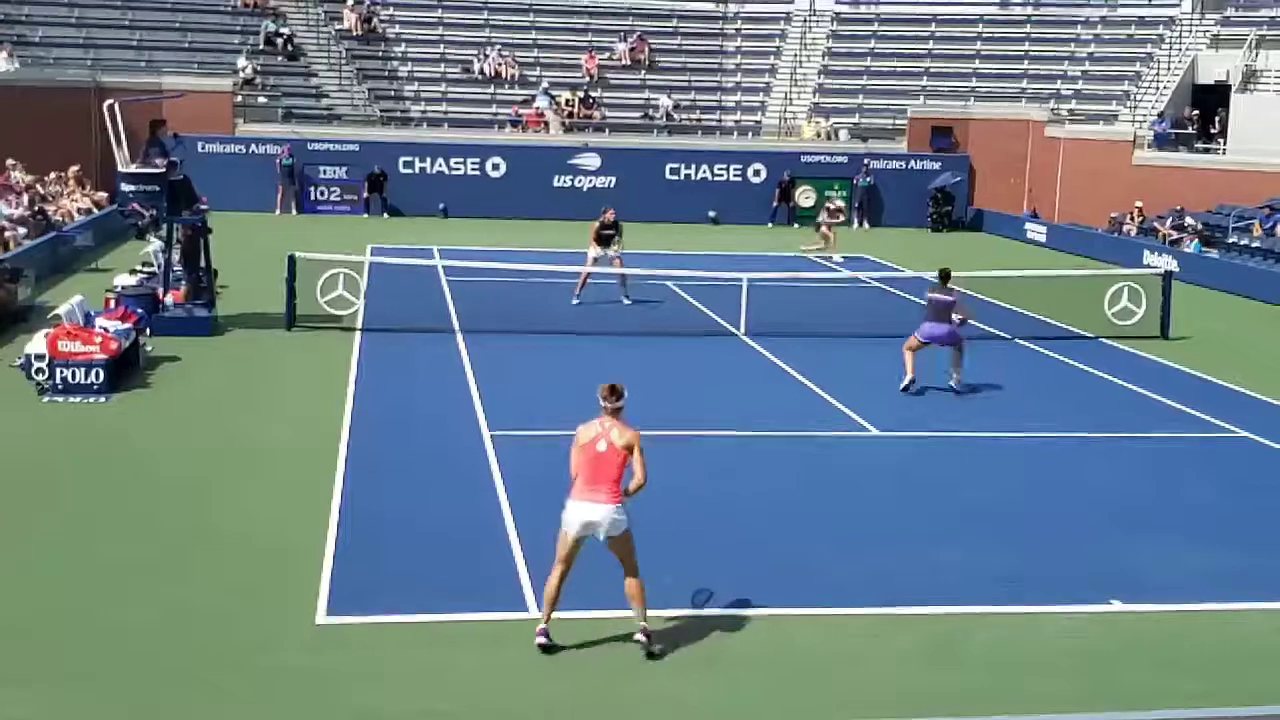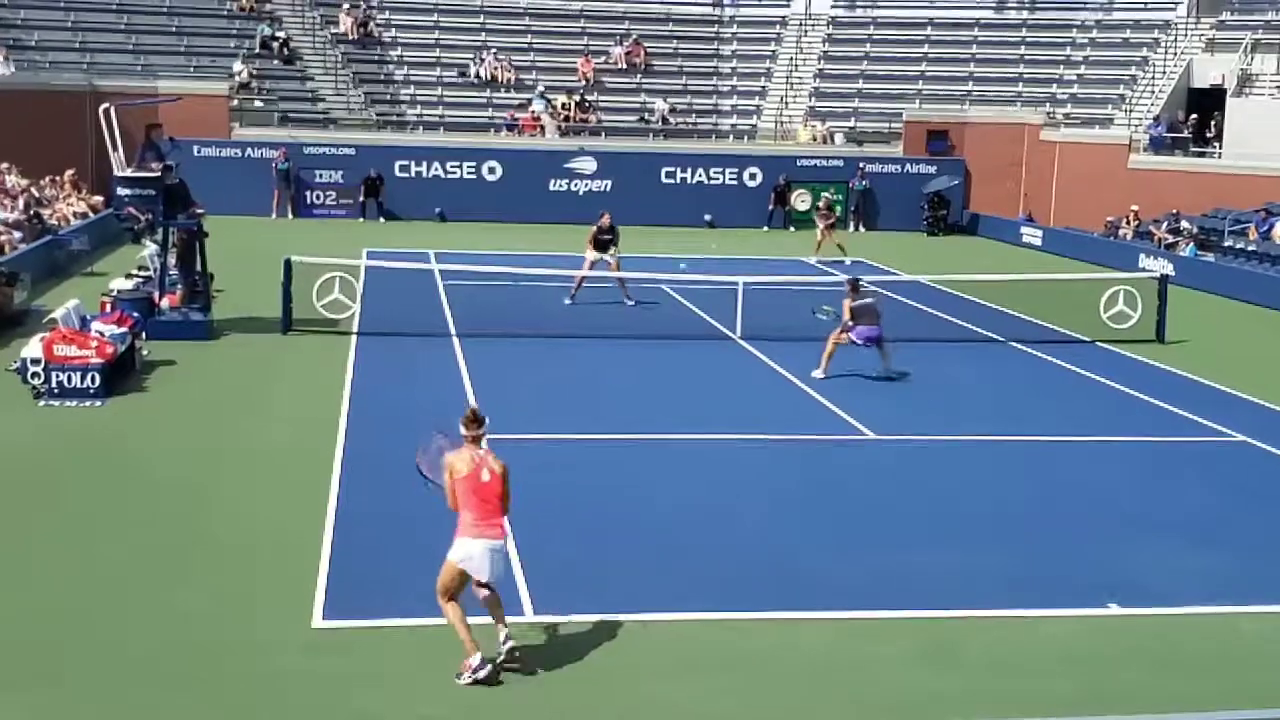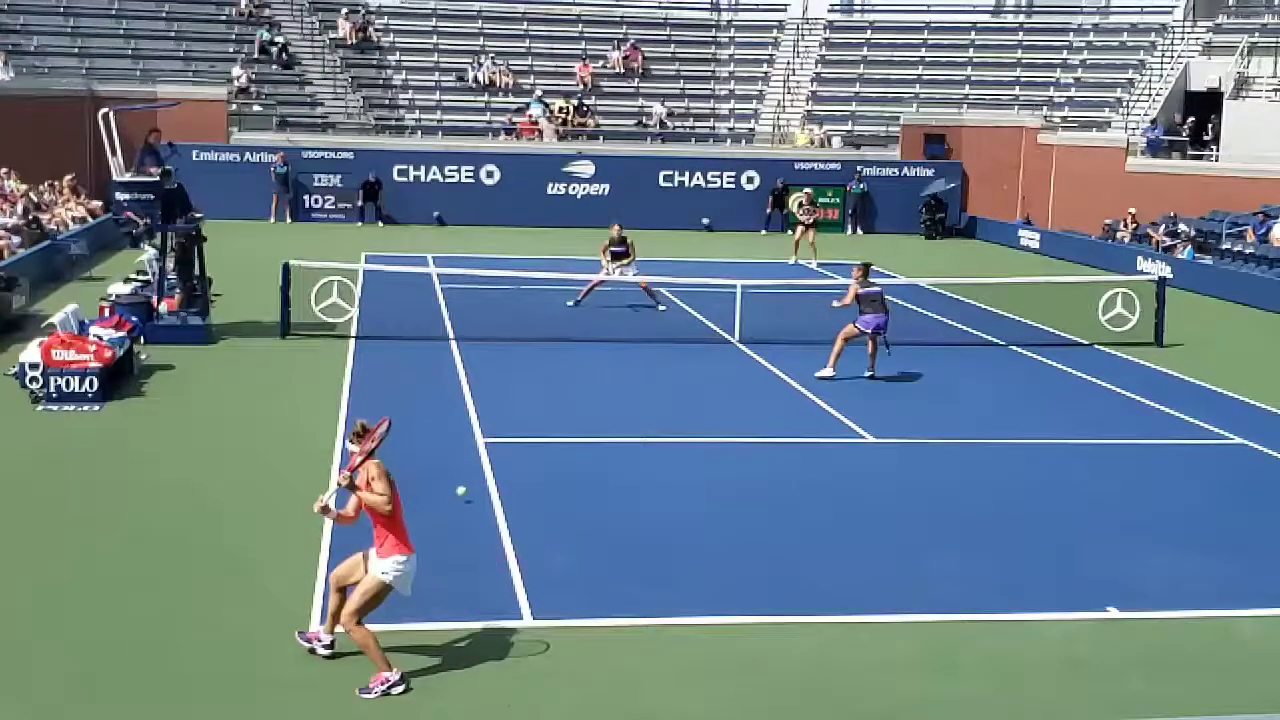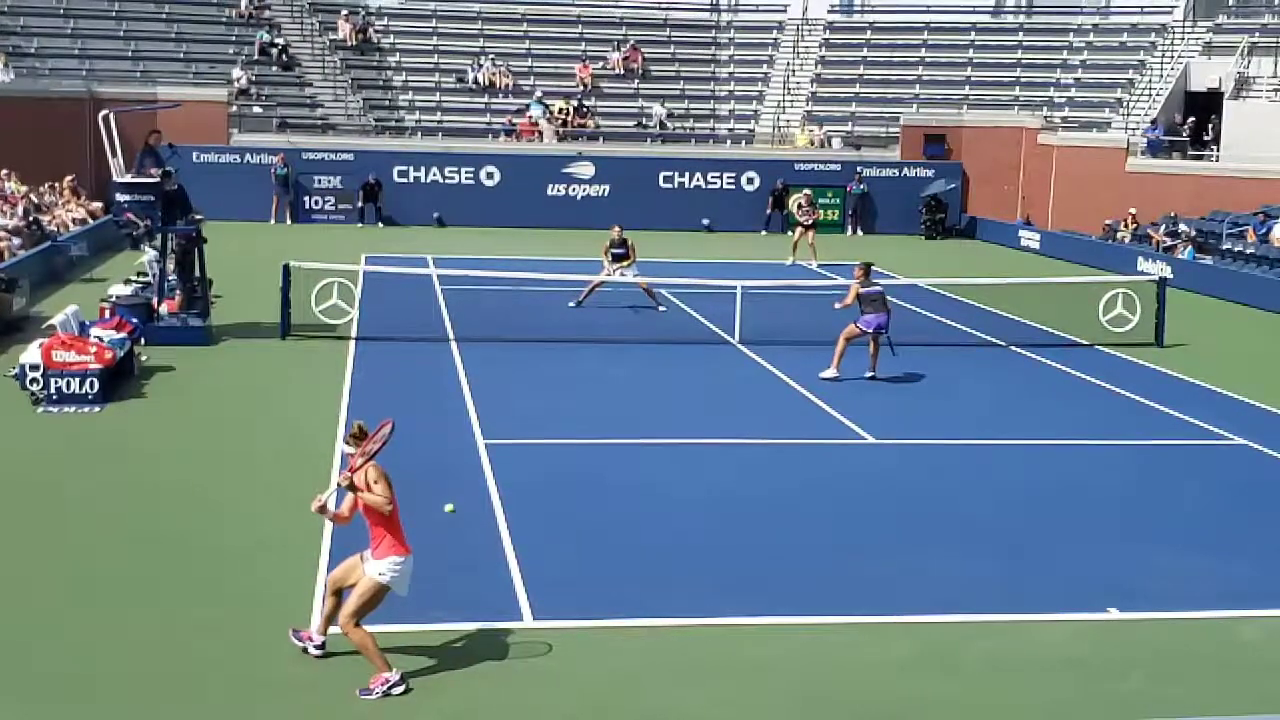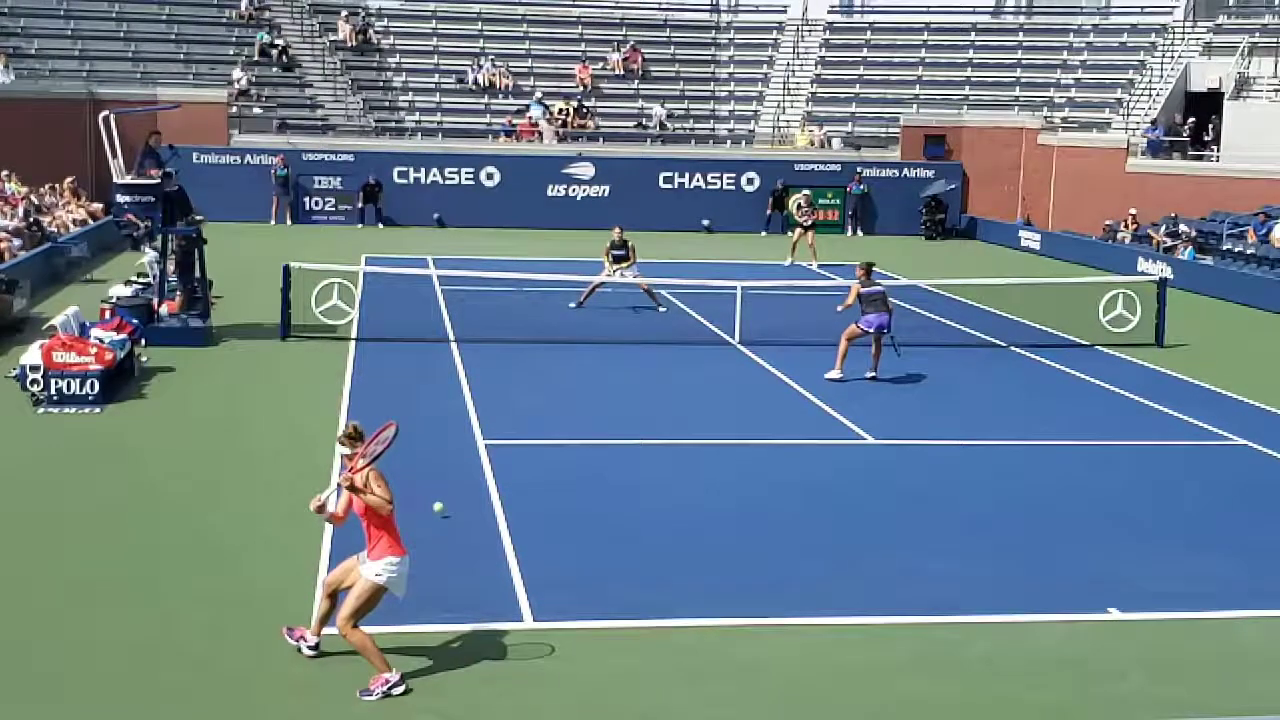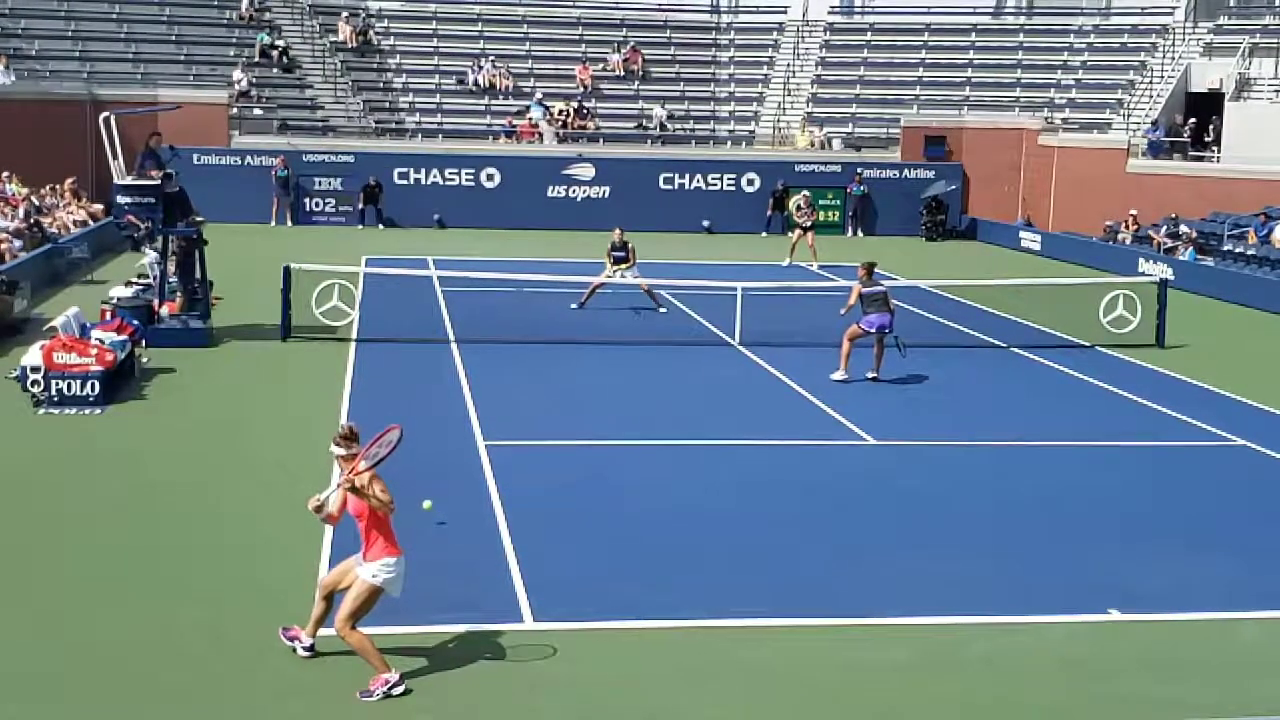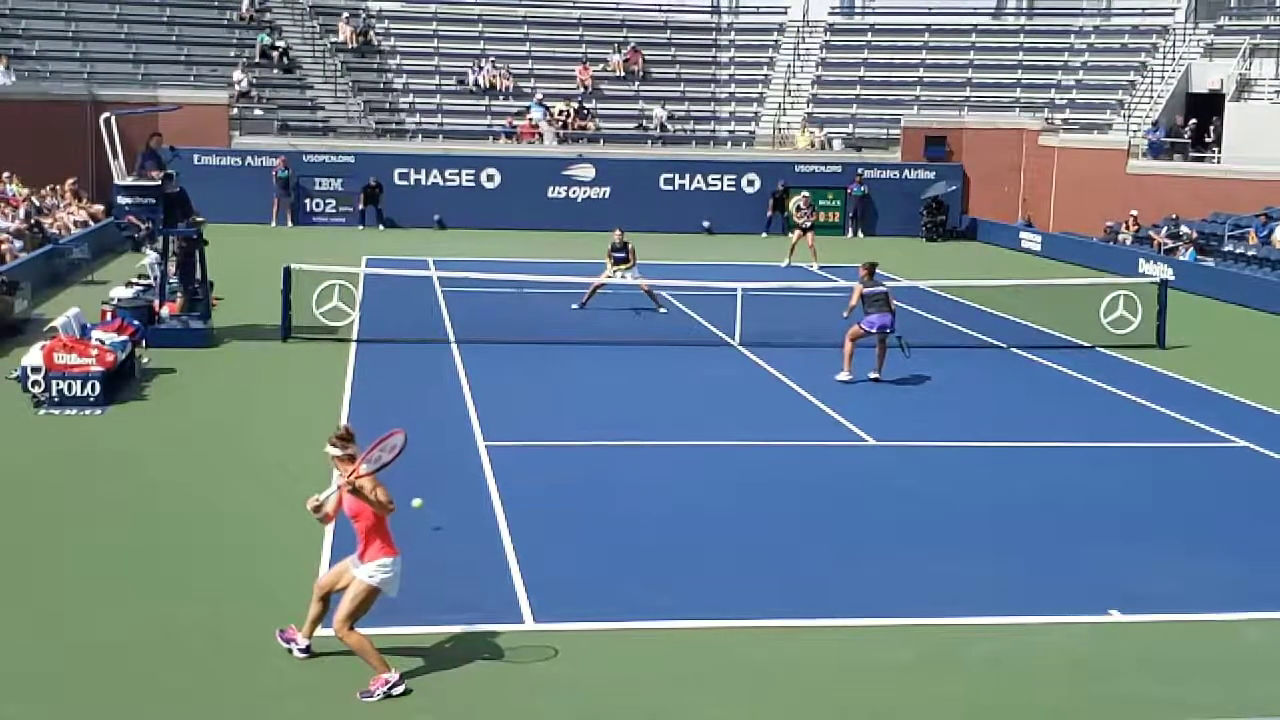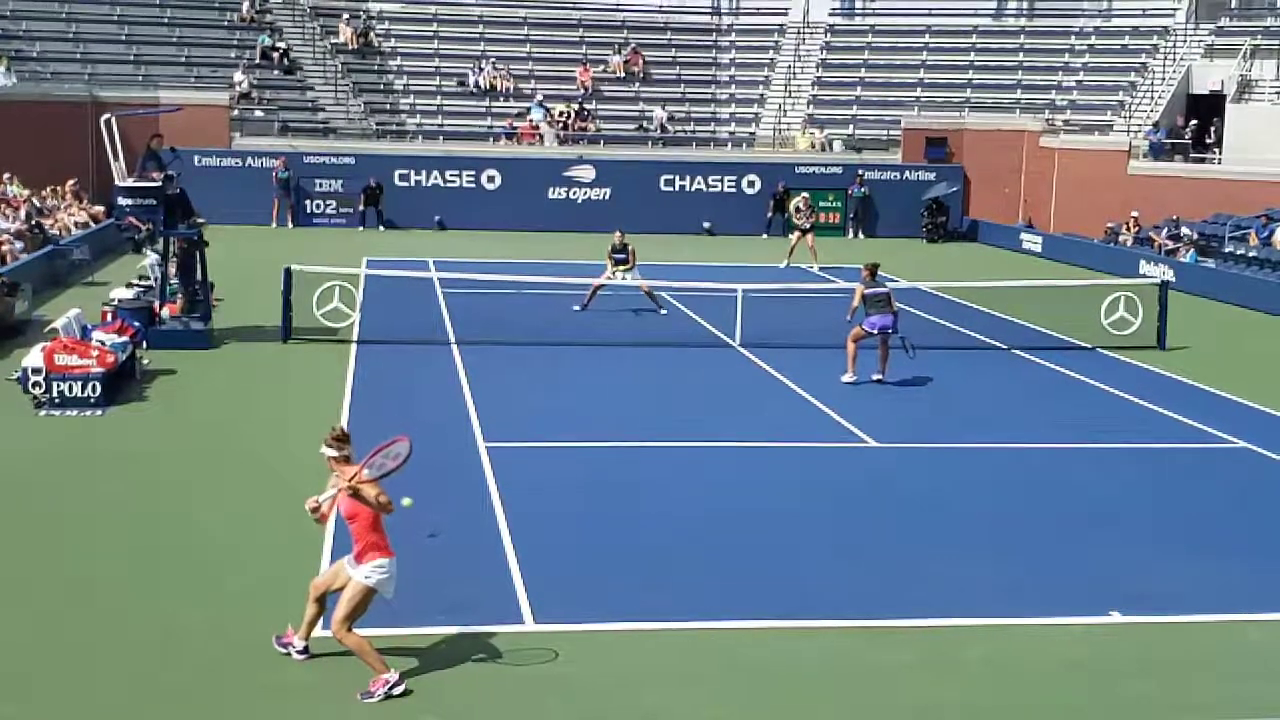
dt=0.5s
person 1, frame 1
left shoulder: (582, 431)
right shoulder: (632, 436)
left elbow: (575, 474)
right elbow: (640, 479)
left hip: (578, 507)
right hip: (609, 510)
left knee: (560, 568)
right knee: (632, 570)
left ankle: (543, 629)
right ankle: (643, 628)
person 1, frame 2
left shoulder: (452, 459)
right shoulder: (500, 465)
left elbow: (453, 504)
left hip: (467, 541)
right hip: (497, 542)
left knee: (446, 597)
right knee: (482, 587)
left ankle: (476, 660)
right ankle: (505, 636)
person 1, frame 3
left shoulder: (374, 468)
right shoulder: (361, 473)
left elbow: (387, 505)
right elbow: (350, 517)
left wrist: (354, 490)
right wrist: (328, 512)
left hip: (394, 559)
right hip: (381, 553)
left knee: (349, 619)
right knee: (336, 579)
left ankle: (390, 677)
right ankle: (325, 639)
person 1, frame 4
left shoulder: (372, 470)
right shoulder: (357, 475)
left elbow: (386, 506)
right elbow: (344, 517)
left wrist: (355, 491)
right wrist: (325, 511)
left hip: (391, 559)
right hip: (377, 554)
left knee: (347, 621)
right knee: (333, 582)
left ankle: (390, 678)
right ankle: (317, 639)
person 1, frame 5
left shoulder: (369, 473)
right shoulder: (351, 477)
left elbow: (388, 507)
right elbow: (339, 518)
left wrist: (356, 491)
right wrist: (323, 511)
left hip: (387, 560)
right hip: (372, 555)
left knee: (345, 624)
right knee: (330, 585)
left ankle: (390, 678)
right ankle: (311, 639)
person 1, frame 6
left shoulder: (366, 475)
right shoulder: (347, 480)
left elbow: (389, 508)
right elbow: (334, 518)
left wrist: (358, 493)
right wrist: (320, 511)
left hip: (383, 561)
right hip: (368, 556)
left knee: (343, 626)
right knee: (326, 586)
left ankle: (389, 679)
right ankle: (306, 640)
person 1, frame 7
left shoulder: (361, 475)
right shoulder: (342, 479)
left elbow: (389, 507)
right elbow: (328, 518)
left wrist: (359, 493)
right wrist: (317, 510)
left hip: (379, 562)
right hip: (364, 557)
left knee: (341, 627)
right knee: (321, 588)
left ankle: (389, 678)
right ankle: (302, 641)
person 1, frame 8
left shoulder: (358, 475)
right shoulder: (336, 480)
left elbow: (387, 507)
right elbow: (323, 518)
left wrist: (358, 495)
right wrist: (314, 509)
left hip: (375, 563)
right hip: (359, 558)
left knee: (340, 628)
right knee: (317, 588)
left ankle: (389, 678)
right ankle: (299, 642)
